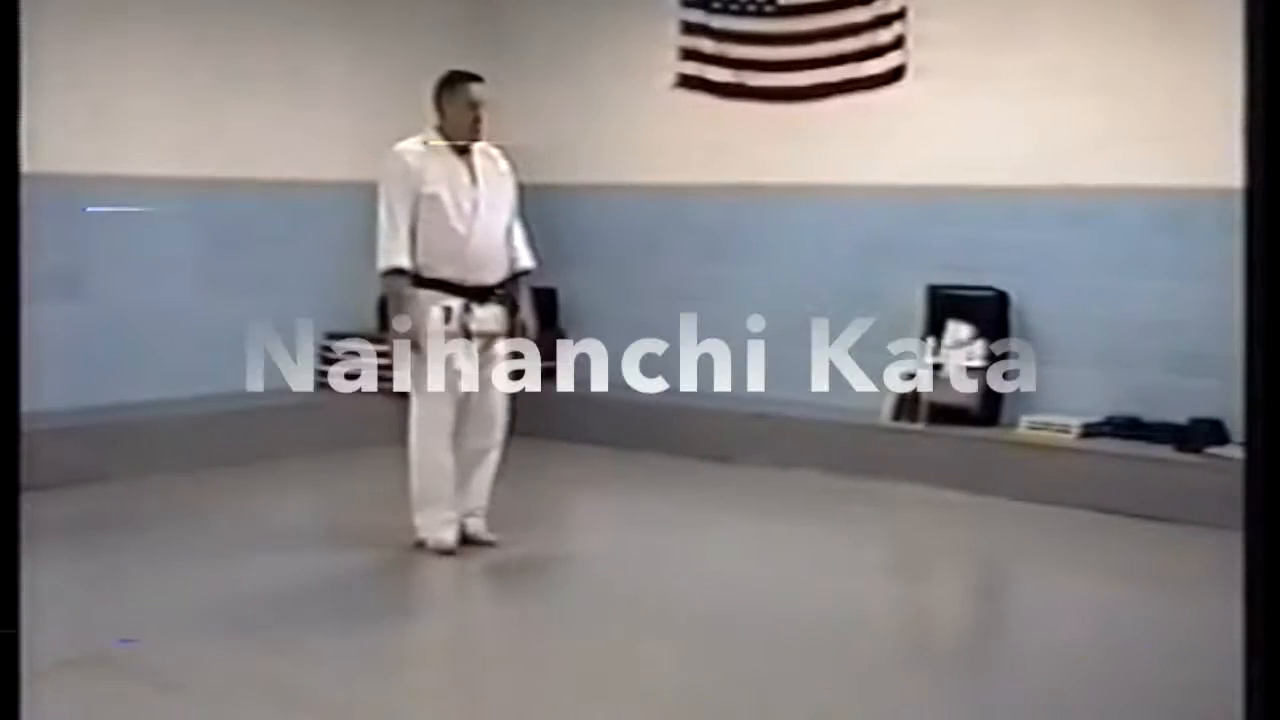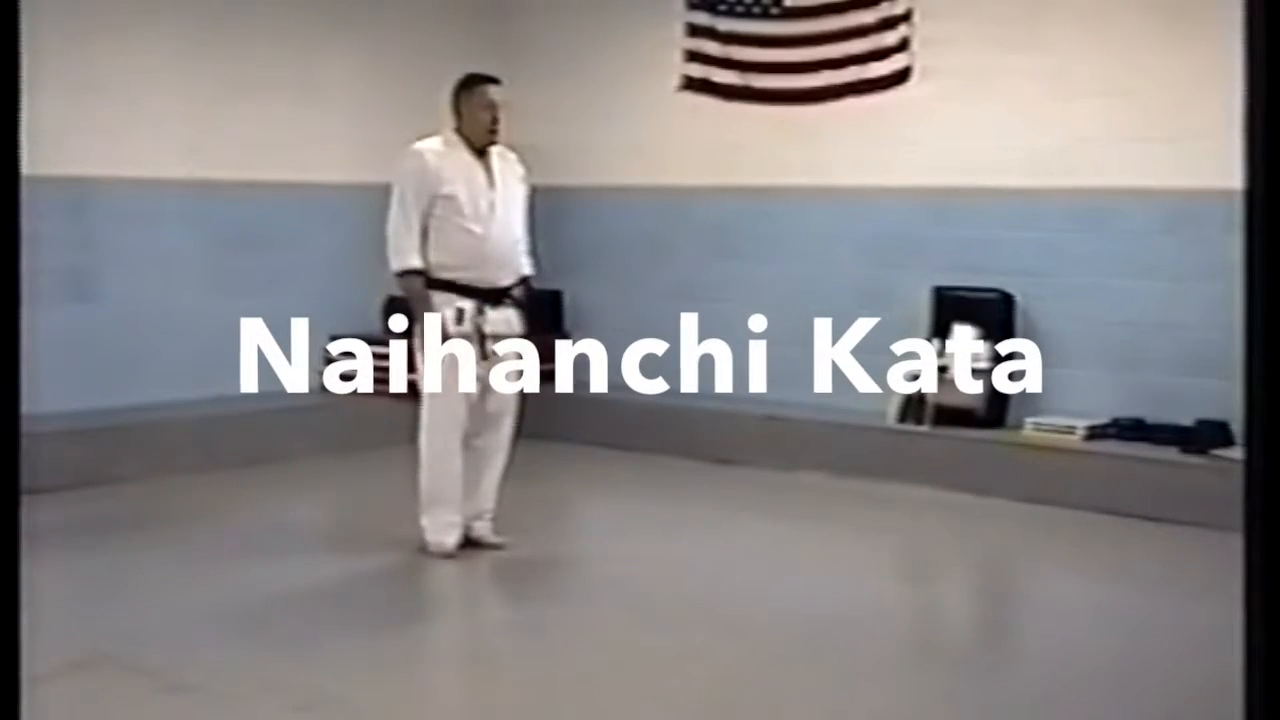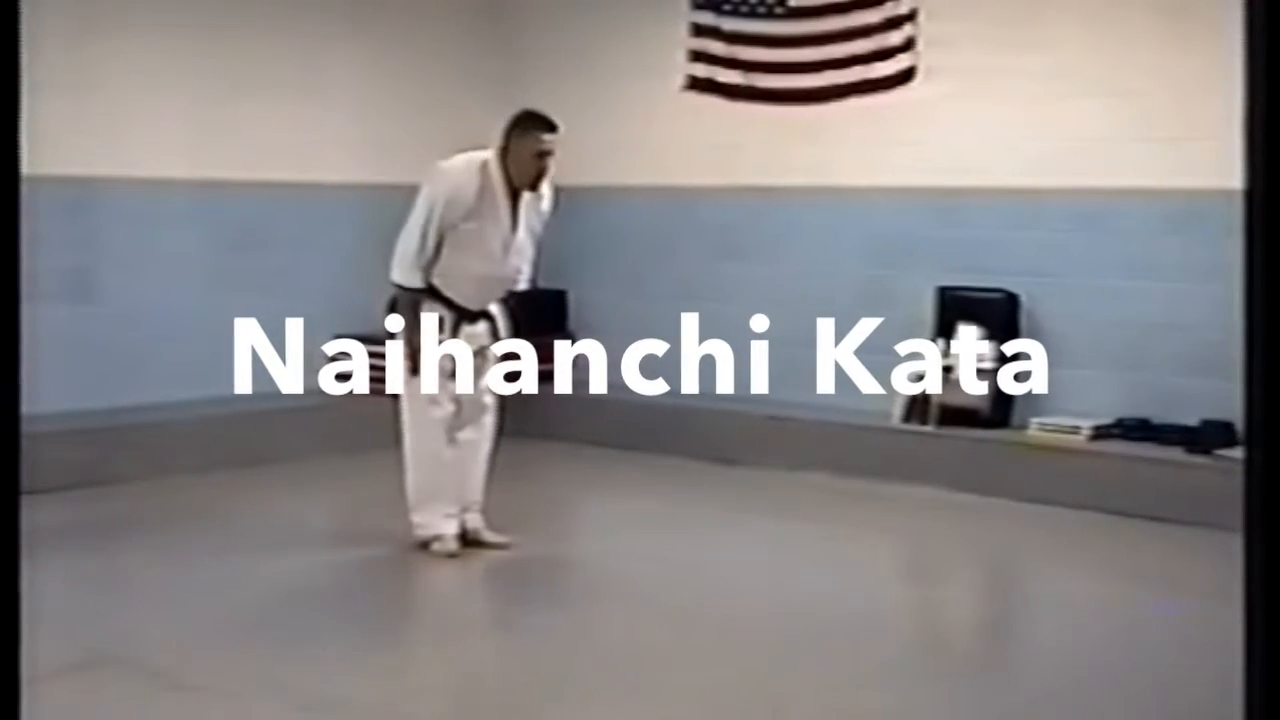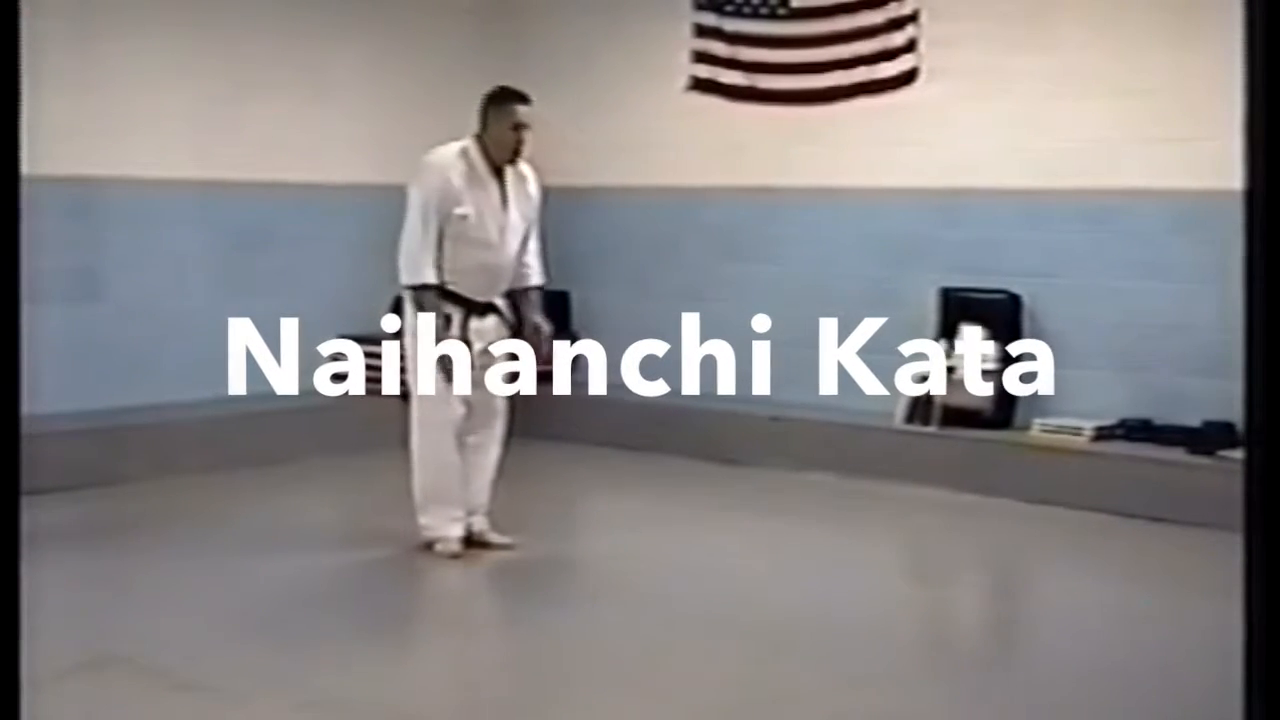
dt=0.7s
person 1, frame 1
left shoulder: (495, 162)
right shoulder: (408, 160)
left elbow: (512, 236)
right elbow: (393, 244)
left wrist: (523, 300)
right wrist: (402, 313)
left hip: (489, 311)
right hip: (437, 310)
left knee: (486, 422)
right knee: (435, 421)
left ankle: (470, 516)
right ankle: (435, 526)
person 1, frame 2
left shoulder: (511, 166)
right shoulder: (426, 160)
right elbow: (404, 243)
left wrist: (520, 307)
right wrist: (424, 315)
left hip: (501, 314)
right hip: (450, 312)
left knee: (494, 422)
right knee: (445, 422)
left ankle: (477, 520)
right ankle: (441, 529)
person 1, frame 3
left shoulder: (540, 195)
right shoulder: (456, 180)
right elbow: (411, 257)
left wrist: (508, 319)
right wrist: (413, 329)
left hip: (483, 318)
right hip: (433, 313)
left knee: (477, 417)
right knee: (431, 418)
left ankle: (469, 518)
right ankle: (436, 524)
person 1, frame 4
left shoulder: (525, 179)
right shoulder: (442, 170)
left elbow: (526, 250)
right elbow: (417, 254)
left wrist: (532, 315)
right wrist: (437, 328)
left hip: (490, 315)
right hip: (437, 313)
left knee: (487, 419)
right knee: (439, 420)
left ankle: (473, 520)
right ankle: (441, 525)
